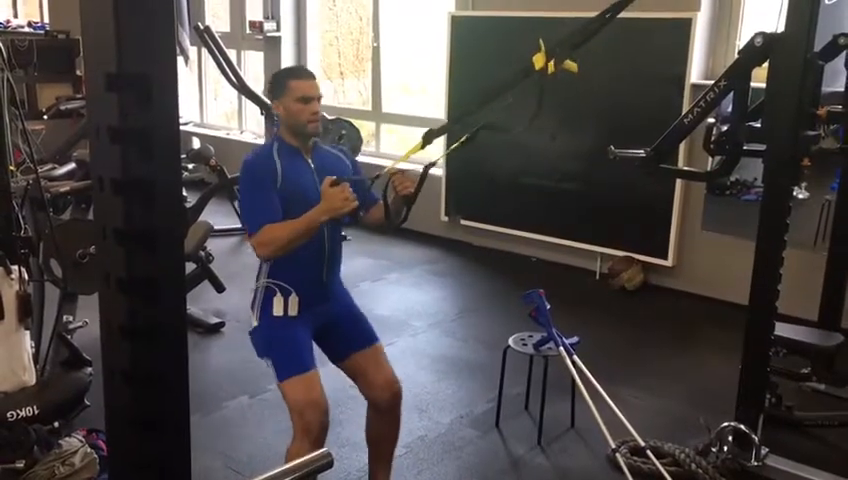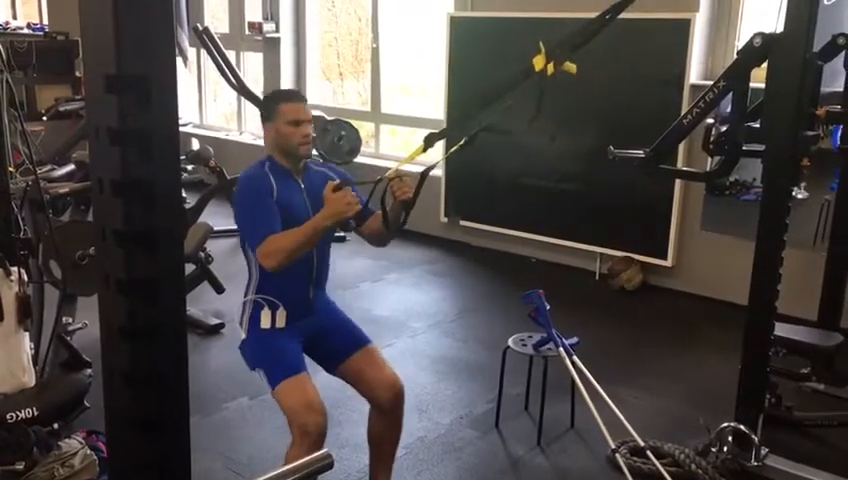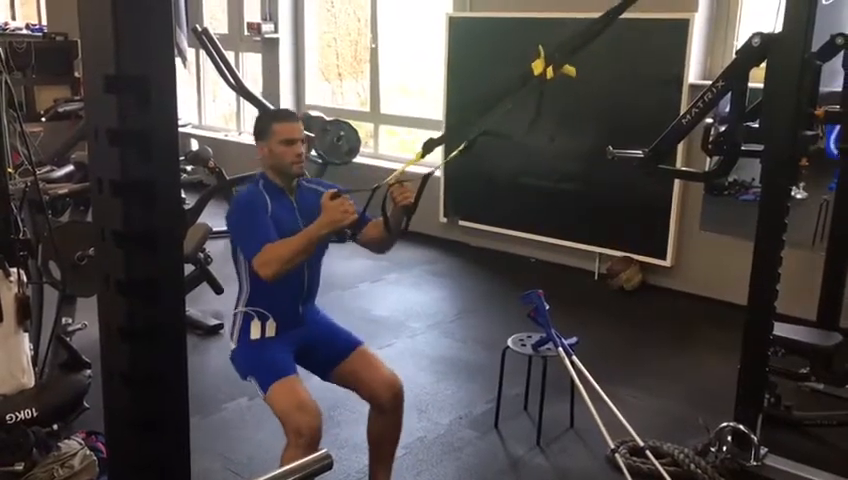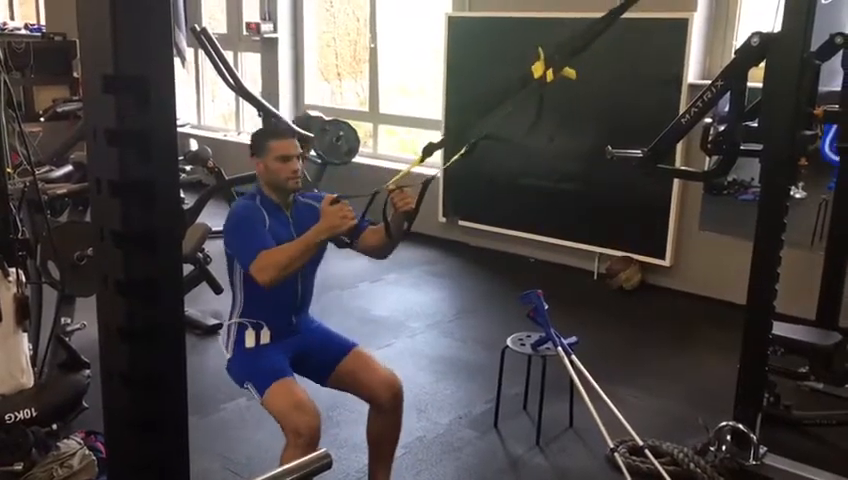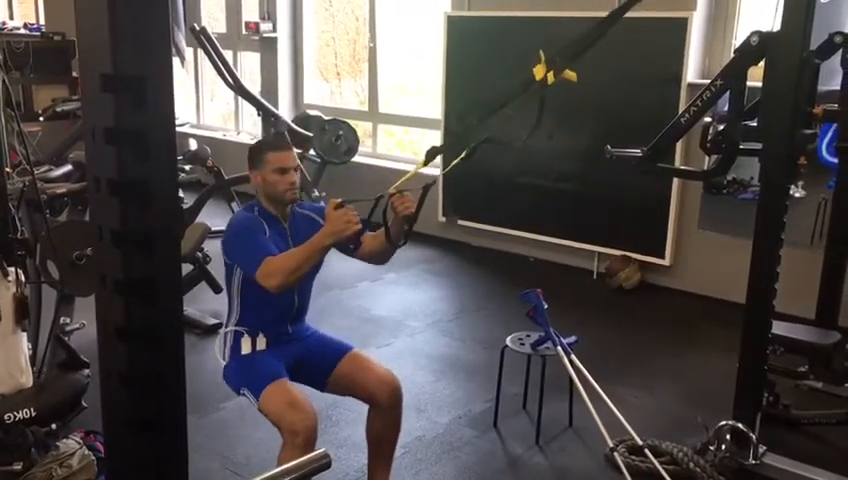
dt=0.2s
person 1, frame 1
left shoulder: (338, 159)
right shoulder: (261, 166)
left elbow: (377, 222)
right elbow: (265, 245)
left wrist: (399, 198)
right wrist: (323, 211)
left hip: (331, 296)
right hip: (282, 307)
left knee: (387, 393)
right knee: (312, 420)
person 1, frame 2
left shoulder: (328, 177)
right shoulder: (255, 184)
left elbow: (377, 235)
right elbow: (271, 257)
left wrist: (397, 206)
right wrist: (327, 217)
left hip: (319, 309)
right hip: (270, 319)
left knee: (389, 392)
right knee: (311, 423)
person 1, frame 3
left shoulder: (320, 192)
right shoulder: (249, 201)
left elbow: (377, 242)
right elbow: (268, 266)
left wrist: (398, 212)
right wrist: (324, 225)
left hip: (309, 319)
right hip: (260, 331)
left knee: (388, 391)
right knee: (306, 424)
person 1, frame 4
left shoulder: (315, 205)
right shoulder: (245, 215)
left elbow: (376, 247)
right elbow: (265, 272)
left wrist: (399, 218)
right wrist: (323, 231)
left hip: (303, 328)
right hip: (254, 340)
left knee: (388, 390)
right knee: (305, 425)
person 1, frame 5
left shoulder: (312, 215)
right shoulder: (244, 226)
left elbow: (375, 252)
right elbow: (274, 277)
left wrist: (399, 222)
right wrist: (329, 235)
left hip: (300, 336)
right hip: (251, 347)
left knee: (387, 390)
right knee: (301, 425)
